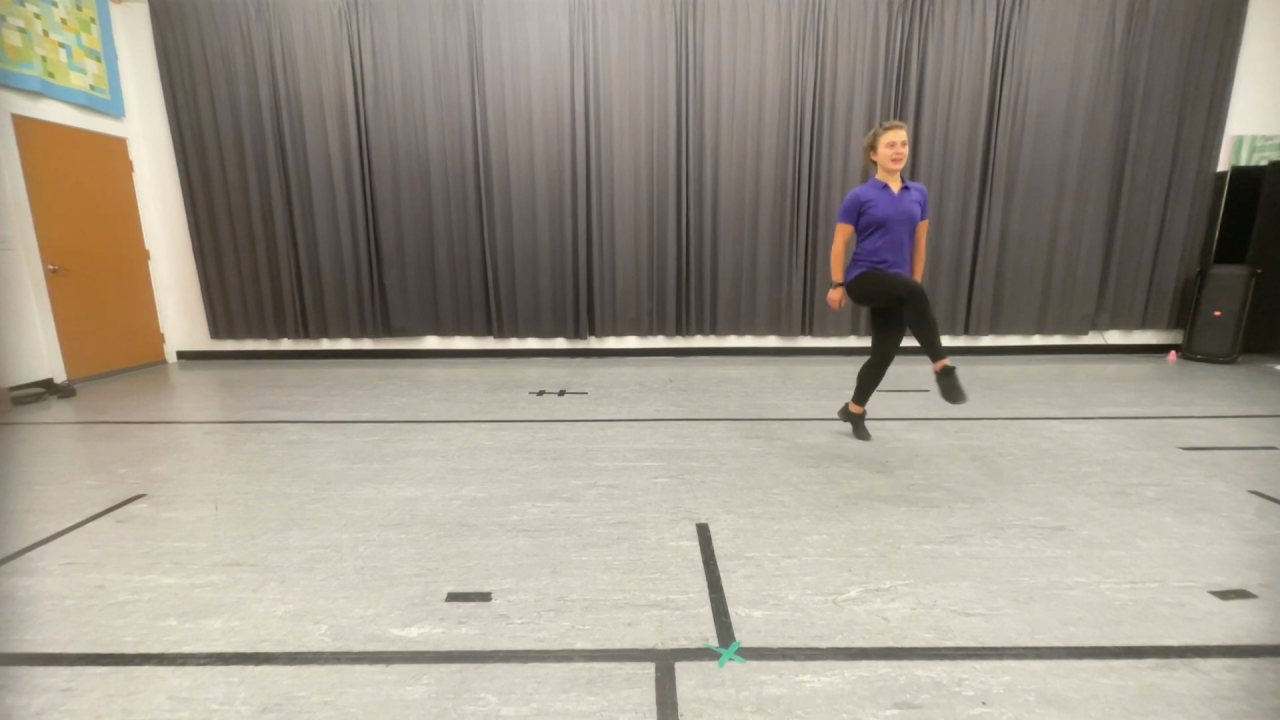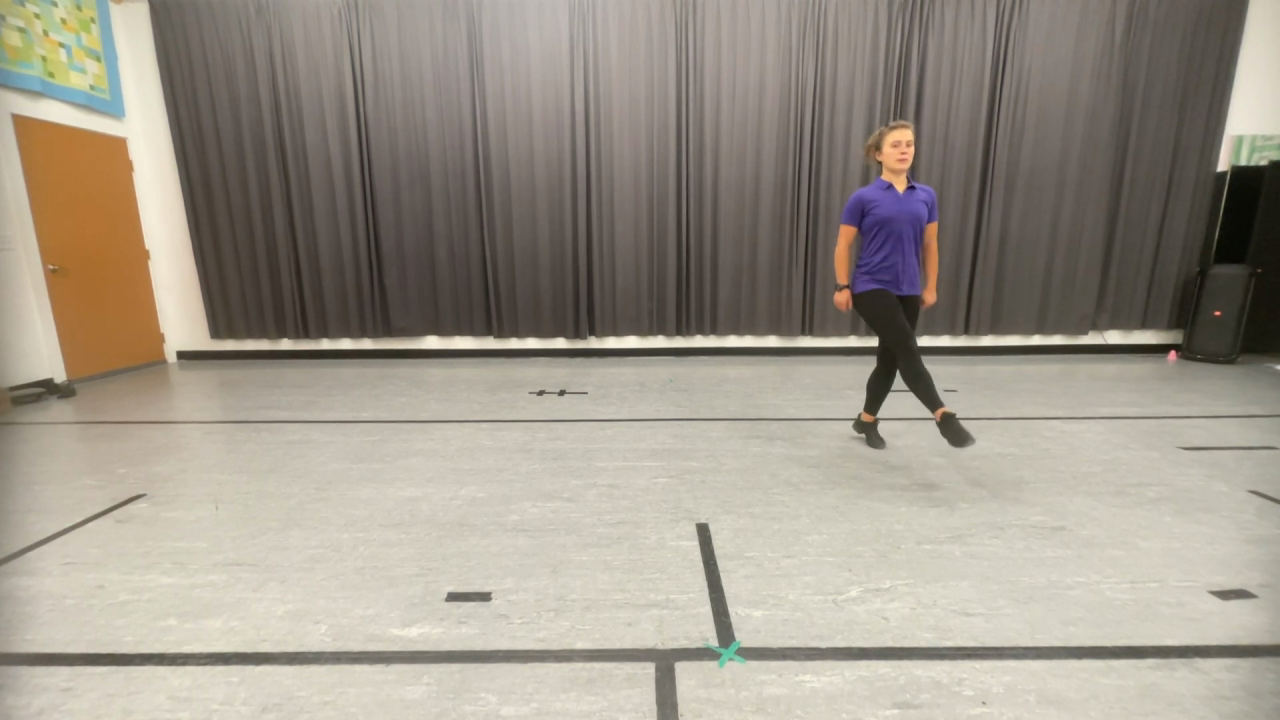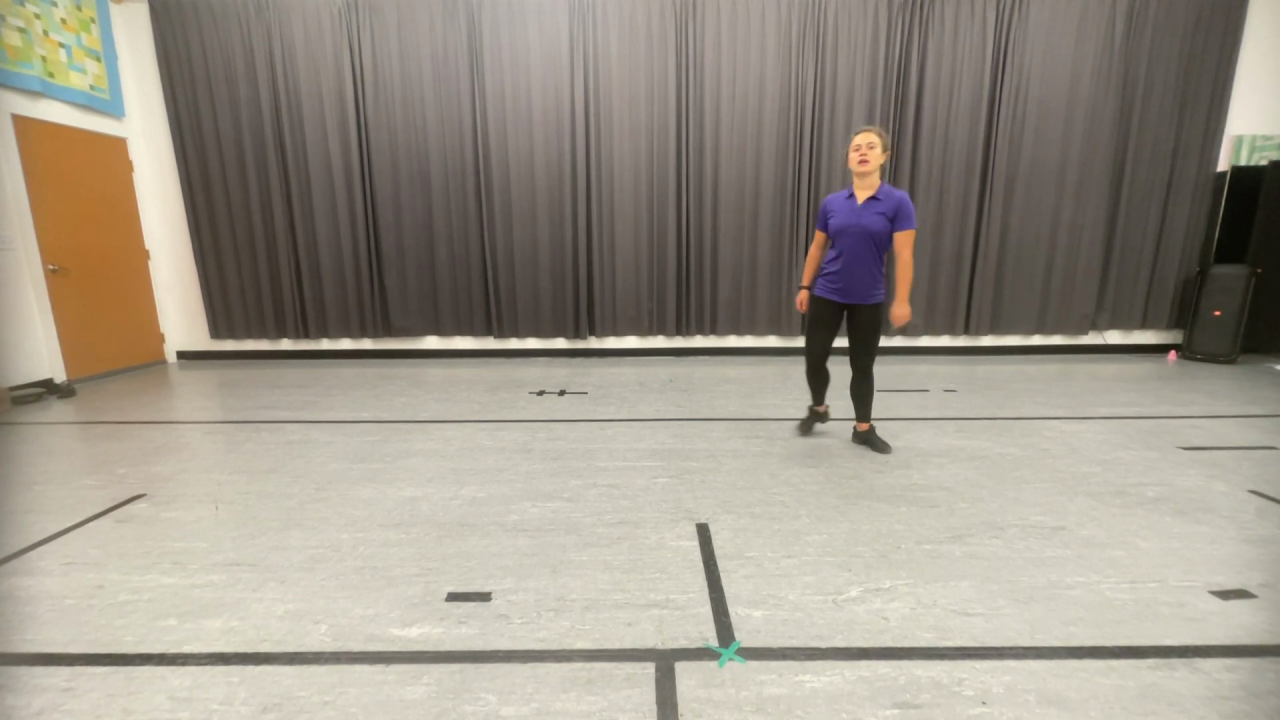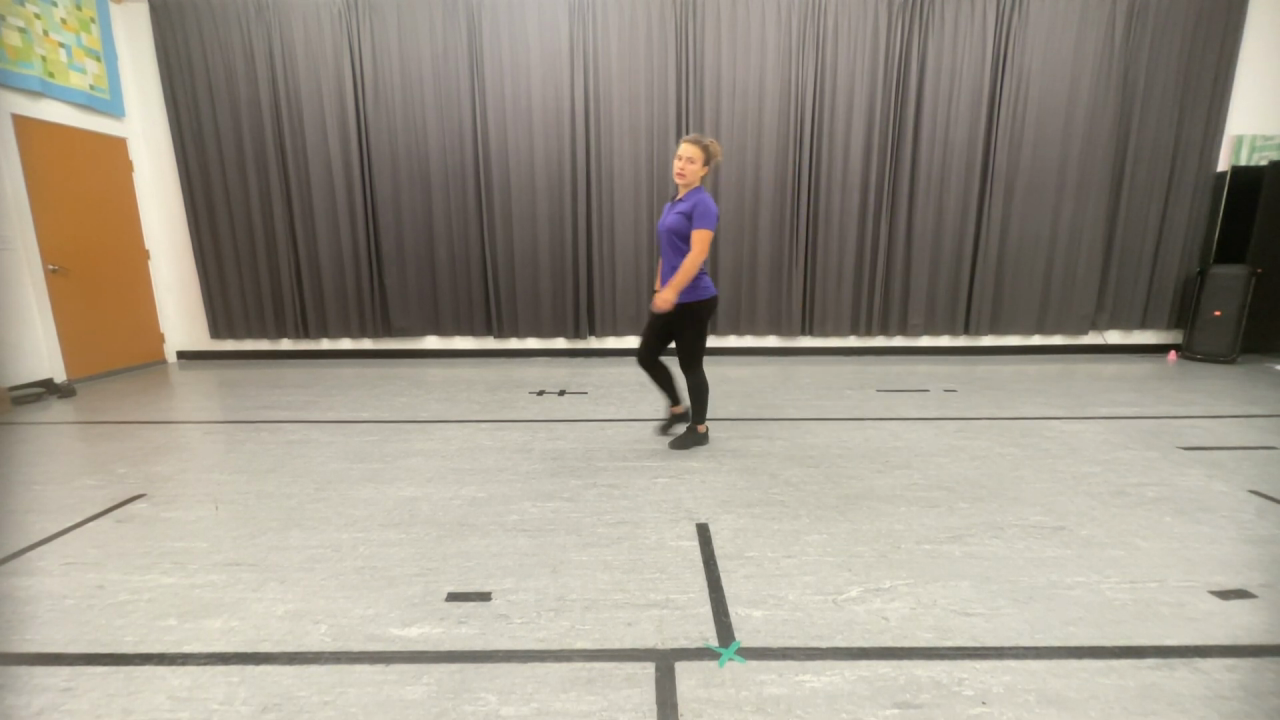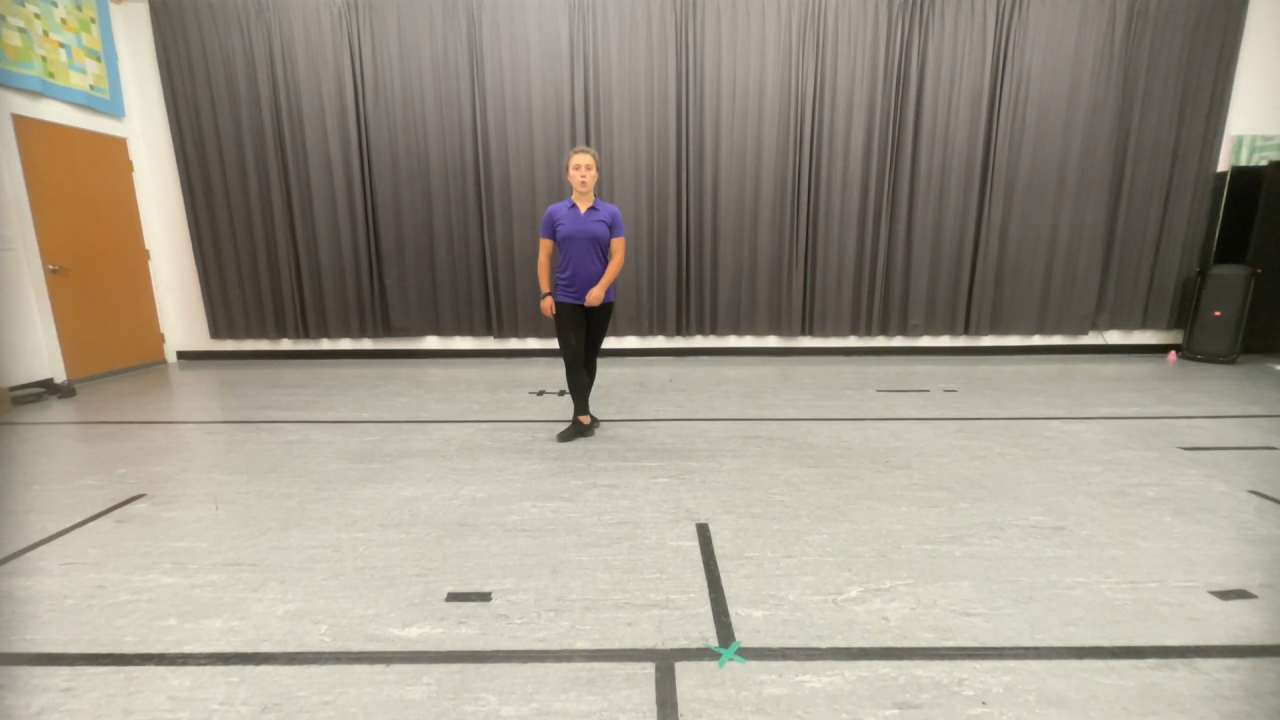
dt=1s
person 1, frame 1
left shoulder: (918, 194)
right shoulder: (860, 197)
left elbow: (919, 242)
right elbow: (840, 244)
left wrist: (916, 280)
right wrist: (837, 285)
left hip: (896, 284)
right hip: (865, 277)
left knee: (884, 353)
right knee: (915, 295)
left ankle: (853, 410)
right ankle: (943, 367)
person 1, frame 2
left shoulder: (925, 196)
right shoulder: (863, 197)
left elbow: (929, 245)
right elbow: (843, 246)
left wrist: (930, 287)
right wrist: (841, 287)
left hip: (907, 289)
right hip: (871, 287)
left knee: (891, 356)
right knee: (905, 349)
left ankle: (866, 420)
right ankle: (943, 416)
person 1, frame 3
left shoulder: (898, 202)
right shoulder: (831, 203)
left elbow: (903, 256)
right elbow: (818, 248)
left wrist: (902, 299)
right wrist: (805, 286)
left hip: (869, 300)
right hip: (827, 294)
left knee: (862, 366)
right knee: (815, 355)
left ankle: (864, 429)
right ankle: (819, 408)
person 1, frame 4
left shoulder: (702, 204)
right shoulder: (671, 205)
left elbow: (698, 253)
left wrist: (671, 289)
right wrist: (662, 289)
left hip: (695, 300)
right hip: (673, 299)
left knee: (690, 363)
right knee: (647, 354)
left ankle: (698, 429)
right ankle: (677, 409)
person 1, frame 5
left shoulder: (611, 213)
right shoulder: (554, 213)
left elbow: (618, 256)
right elbow: (544, 257)
left wrist: (601, 287)
right wrist: (546, 293)
left hip: (600, 299)
right hip: (567, 299)
left knee: (589, 357)
right knee: (573, 358)
left ankle: (582, 412)
right ankle: (583, 418)
